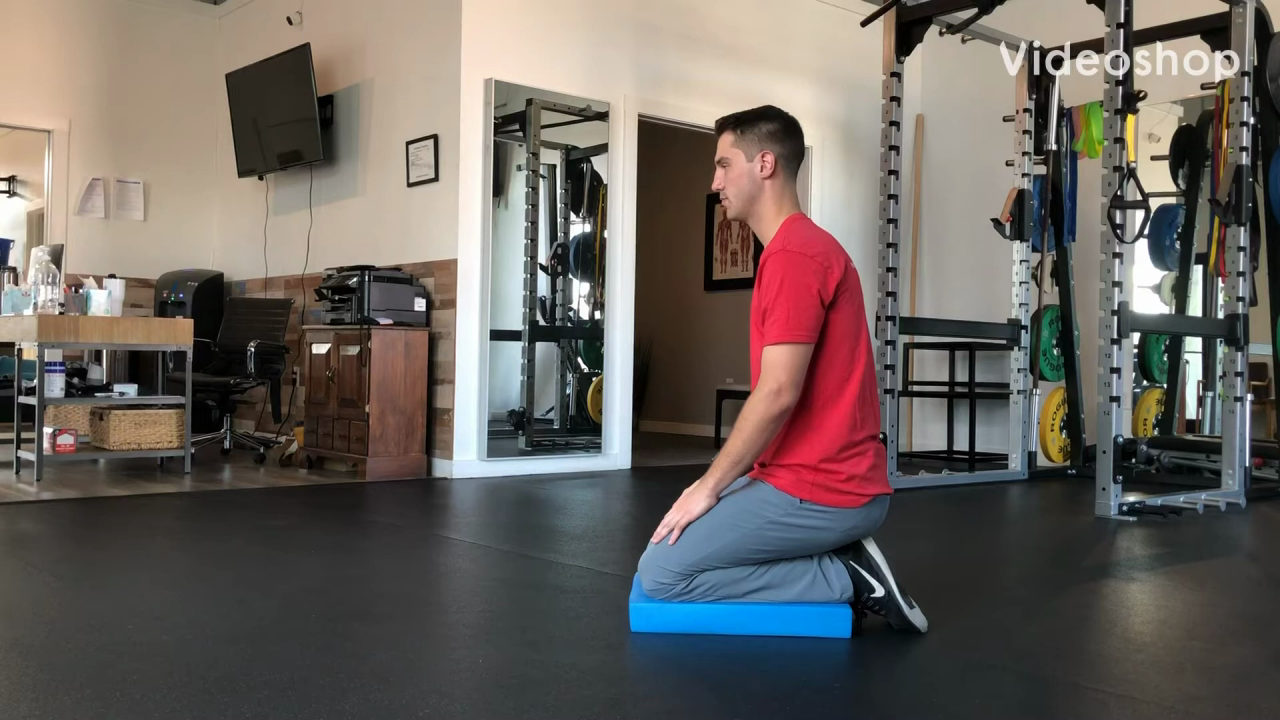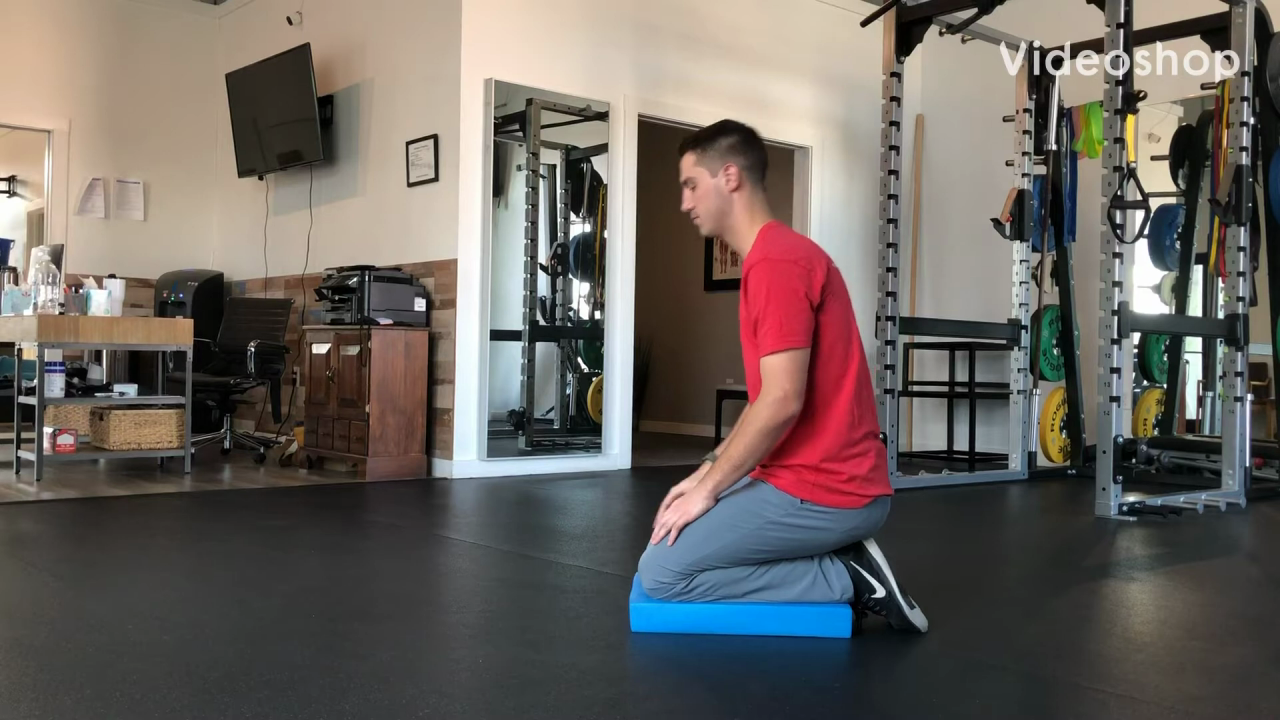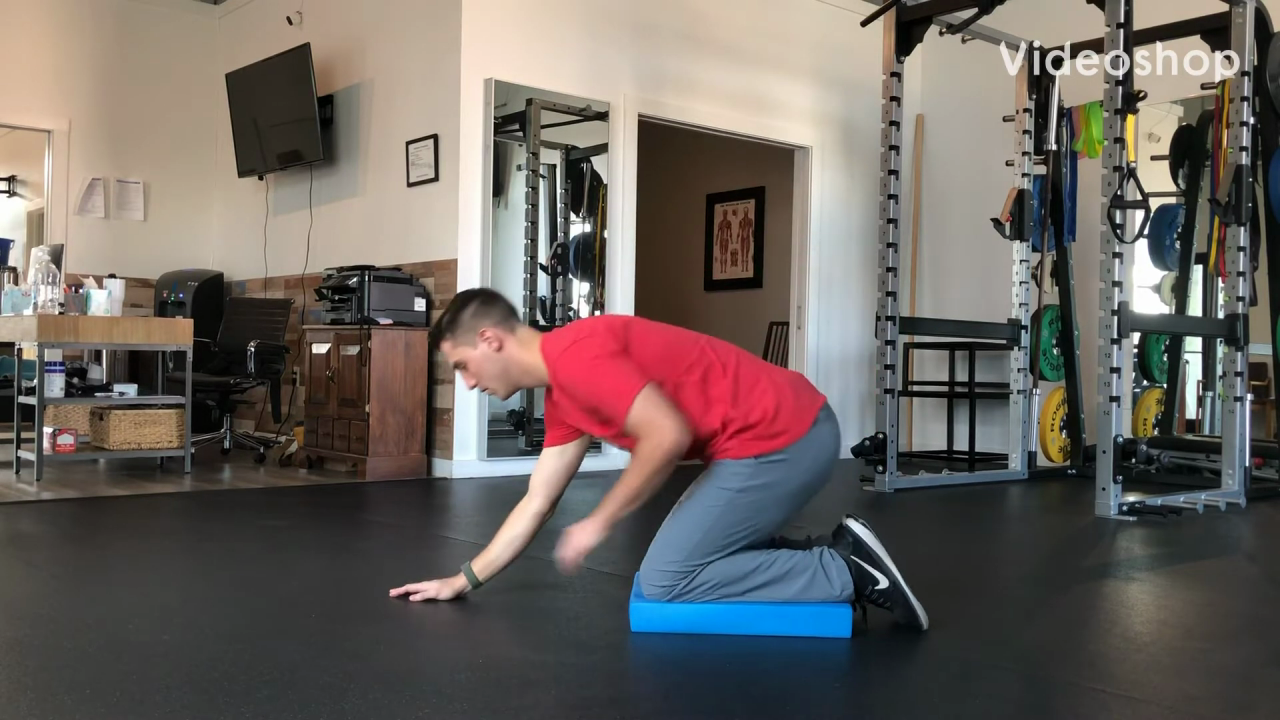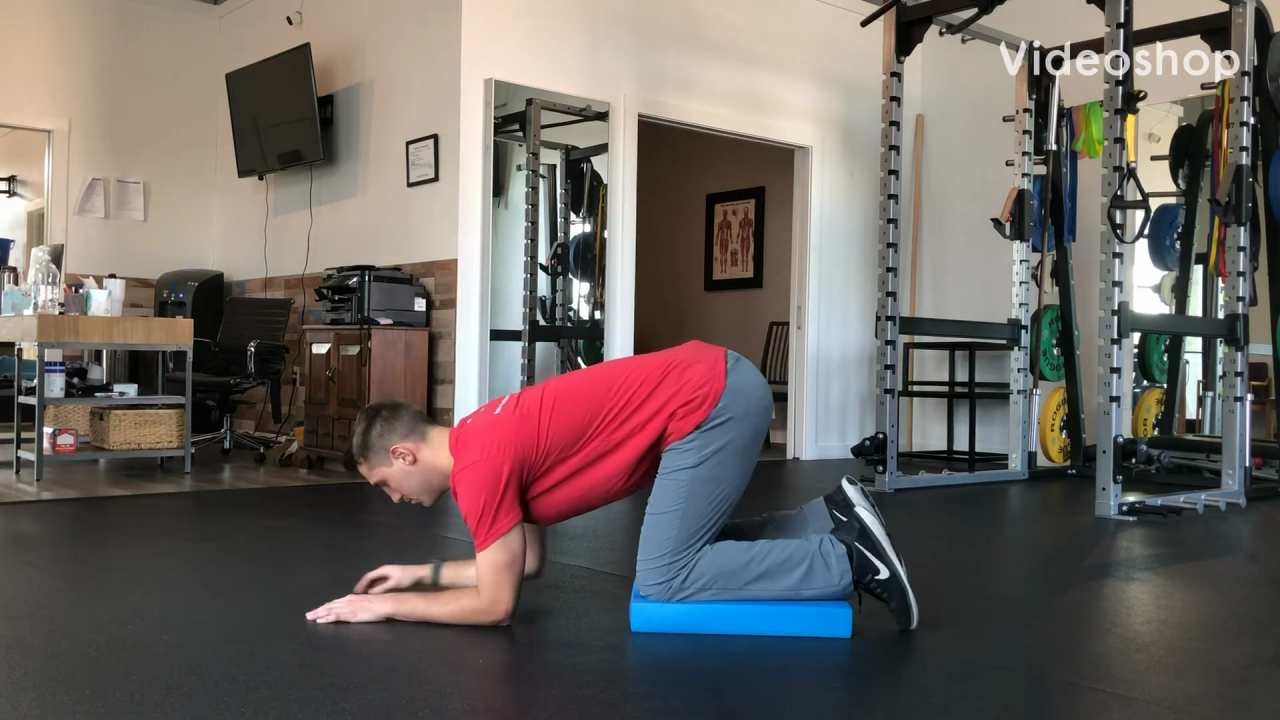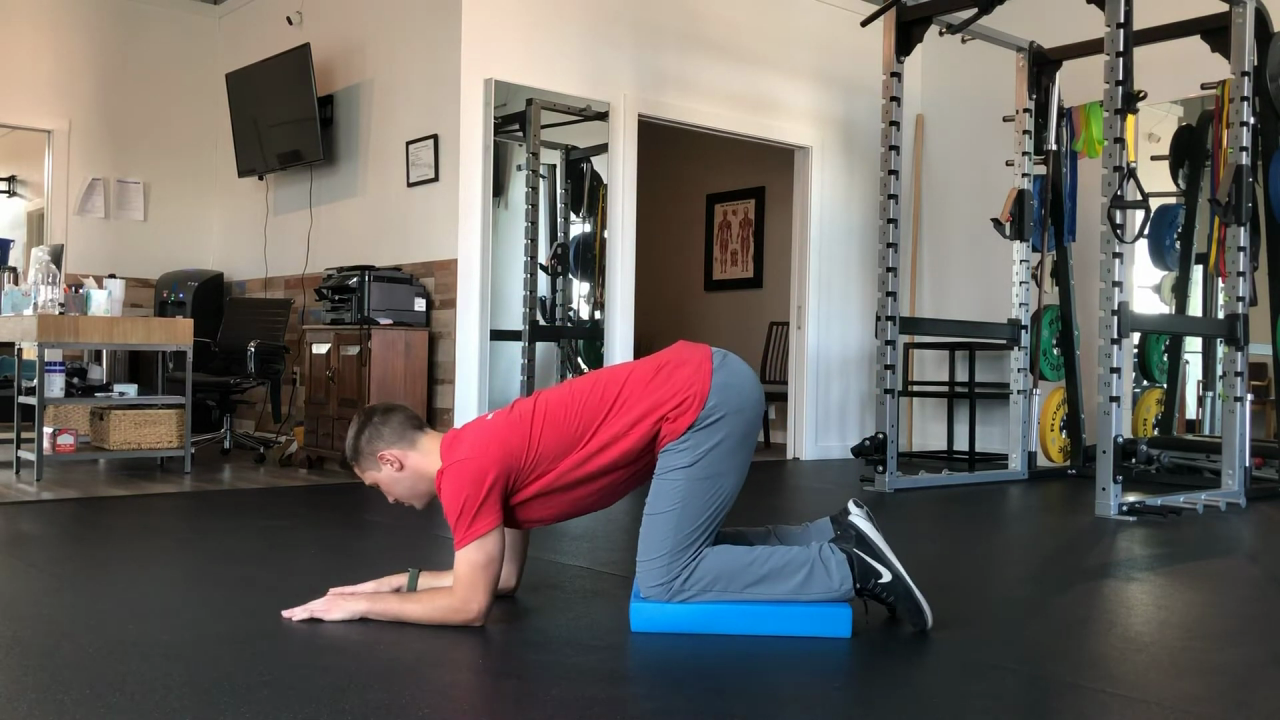
dt=1s
person 1, frame 1
left shoulder: (793, 255)
right shoulder: (800, 248)
left elbow: (777, 395)
left wrist: (709, 486)
right wrist: (715, 481)
left hip: (818, 490)
right hip: (827, 477)
left knee: (662, 572)
right knee: (675, 543)
left ankle: (846, 578)
right ankle: (839, 561)
person 1, frame 2
left shoulder: (775, 263)
right shoulder: (775, 256)
left elbow: (781, 404)
left wrist: (707, 489)
right wrist: (706, 477)
left hip: (822, 491)
right hip: (824, 477)
left knee: (662, 572)
right knee: (679, 541)
left ankle: (845, 580)
right ankle: (838, 563)
person 1, frame 3
left shoulder: (575, 355)
right shoulder: (560, 387)
left elbow: (665, 433)
right elbow: (537, 502)
left wrist: (602, 521)
right wrist: (464, 578)
left hip: (780, 436)
right hip: (790, 429)
left knee: (665, 582)
right knee: (687, 555)
left ankle: (844, 570)
right ankle: (834, 554)
person 1, frame 4
left shoulder: (479, 465)
right shoulder: (487, 439)
left elbow: (495, 604)
right elbow: (525, 559)
left wrist: (387, 606)
right wrist: (426, 574)
left hip: (712, 401)
right hip: (721, 384)
left knee: (665, 579)
right knee: (684, 551)
left ankle: (847, 559)
right ankle: (833, 519)
person 1, frame 5
left shoulder: (465, 471)
right shoulder: (488, 454)
left elbow: (470, 604)
right elbow: (501, 574)
left wrist: (362, 604)
right wrist: (401, 581)
left hip: (706, 397)
right hip: (713, 383)
left knee: (665, 582)
right knee: (684, 552)
left ankle: (848, 567)
right ankle: (836, 535)
